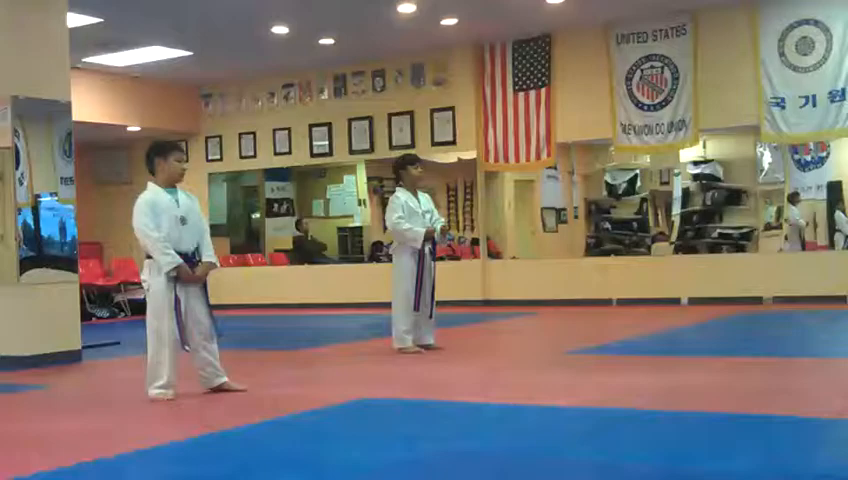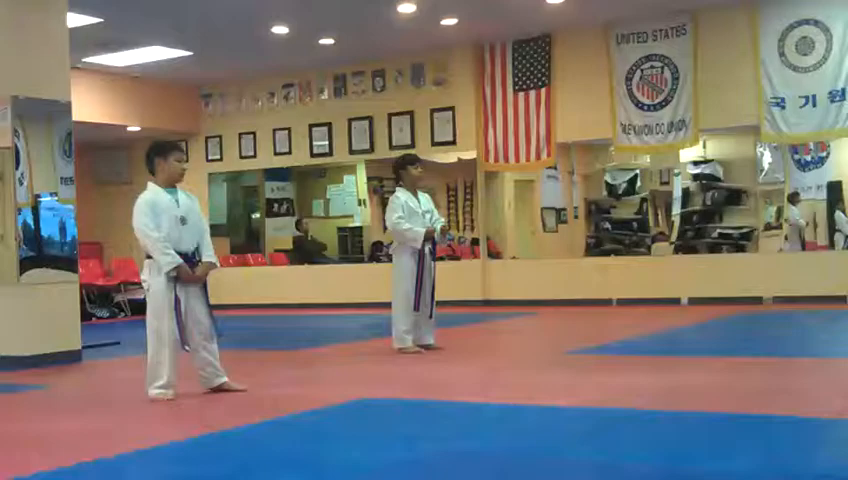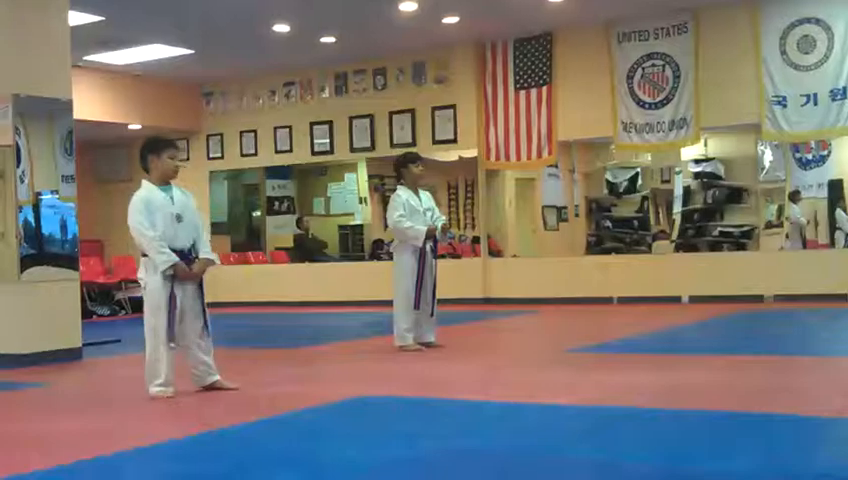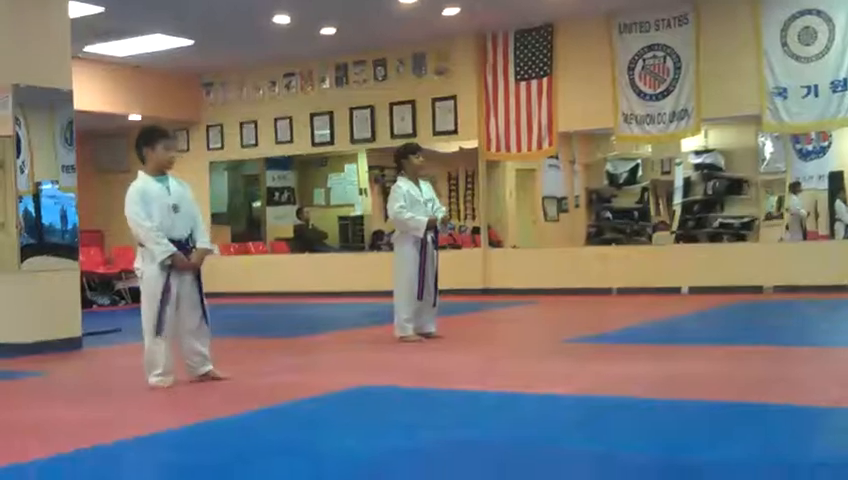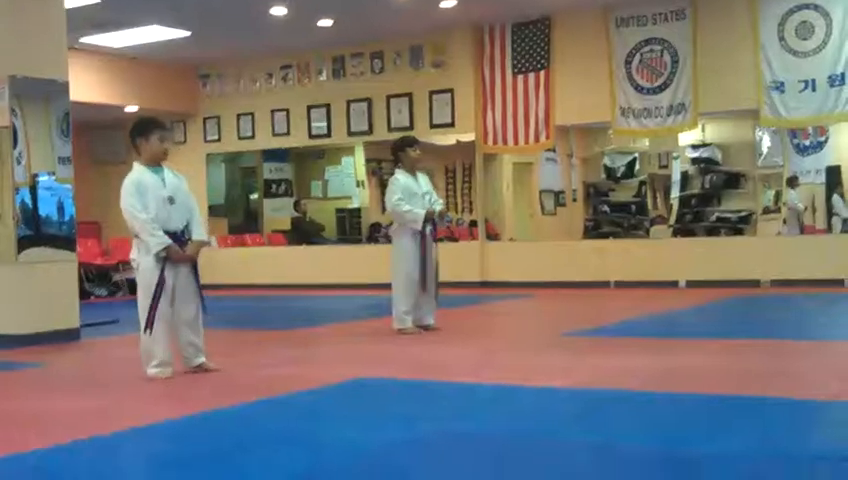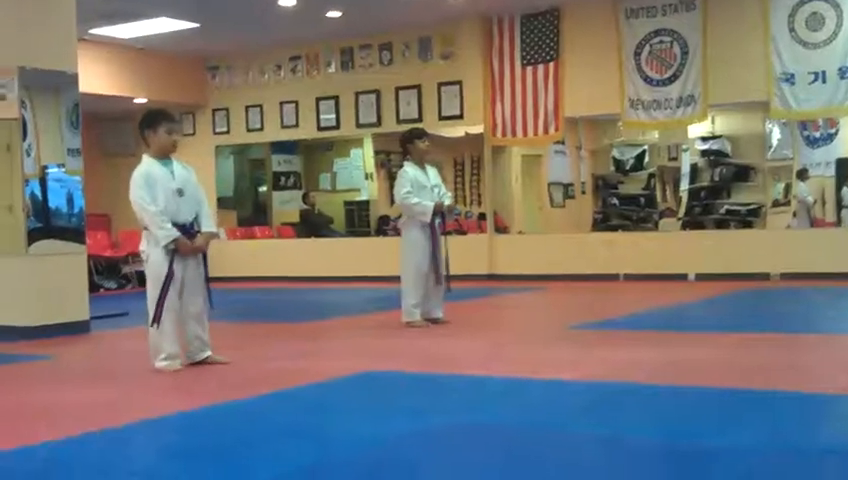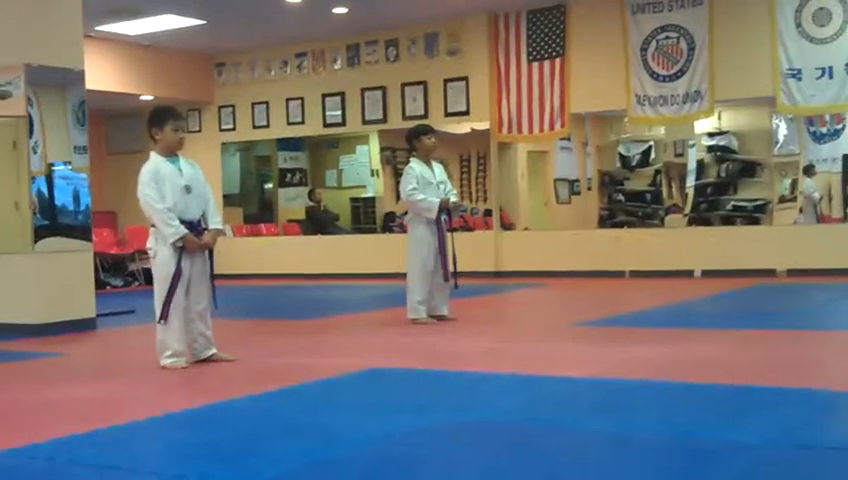
dt=0.1s
person 1, frame 1
left shoulder: (189, 200)
right shoulder: (147, 200)
left elbow: (203, 232)
right elbow: (152, 239)
left wrist: (206, 262)
right wrist: (178, 267)
left hip: (193, 271)
right hip: (163, 273)
left knee: (203, 328)
right knee: (163, 333)
left ankle: (215, 379)
right ankle: (161, 387)
person 1, frame 2
left shoulder: (189, 199)
right shoulder: (147, 201)
left elbow: (203, 232)
right elbow: (151, 239)
left wrist: (206, 262)
right wrist: (178, 267)
left hip: (193, 271)
right hip: (163, 274)
left knee: (203, 327)
right knee: (163, 333)
left ankle: (215, 379)
right ankle: (161, 387)
person 1, frame 3
left shoulder: (184, 196)
right shoulder: (142, 199)
left elbow: (199, 229)
right elbow: (147, 237)
left wrist: (204, 259)
right wrist: (174, 265)
left hip: (189, 269)
right hip: (159, 271)
left knee: (198, 327)
right knee: (161, 330)
left ankle: (208, 377)
right ankle: (161, 385)
person 1, frame 4
left shoulder: (181, 186)
right shoulder: (138, 189)
left elbow: (196, 219)
right elbow: (144, 228)
left wrist: (201, 249)
right wrist: (172, 255)
left hip: (187, 259)
right hip: (156, 262)
left knee: (194, 316)
right knee: (158, 320)
left ankle: (202, 367)
right ankle: (159, 374)
person 1, frame 5
left shoulder: (176, 178)
right shoulder: (134, 181)
left elbow: (192, 210)
right elbow: (139, 220)
left wrist: (197, 241)
right wrist: (167, 247)
left hip: (183, 250)
right hip: (152, 253)
left knee: (189, 309)
right knee: (156, 313)
left ankle: (195, 359)
right ankle: (158, 366)
person 1, frame 6
left shoulder: (185, 170)
right shoulder: (143, 173)
left elbow: (201, 202)
right elbow: (148, 212)
left wrist: (206, 233)
right wrist: (176, 240)
left hip: (192, 243)
right hip: (161, 246)
left knee: (196, 302)
right knee: (164, 305)
left ankle: (199, 352)
right ankle: (167, 358)
person 1, frame 7
left shoulder: (192, 167)
right shoulder: (150, 170)
left elbow: (207, 199)
right elbow: (156, 209)
left wrist: (213, 230)
right wrist: (184, 237)
left hip: (198, 240)
right hip: (169, 243)
left knee: (200, 301)
right knee: (171, 302)
left ankle: (203, 350)
right ankle: (173, 356)
person 2, frame 1
left shoulder: (425, 198)
right shoulder: (398, 199)
left elbow: (436, 219)
right elbow: (395, 225)
left wrist: (440, 229)
right wrist: (422, 233)
left hip: (425, 253)
right hip: (406, 253)
left knee: (427, 297)
right knee: (406, 297)
left ankle: (424, 339)
right ankle: (404, 341)
person 2, frame 2
left shoulder: (425, 198)
right shoulder: (397, 198)
left elbow: (435, 219)
right elbow: (395, 225)
left wrist: (440, 229)
right wrist: (422, 233)
left hip: (425, 253)
right hip: (406, 253)
left knee: (427, 297)
right knee: (406, 297)
left ankle: (425, 338)
right ankle: (404, 341)
person 2, frame 3
left shoulder: (426, 196)
right shoulder: (399, 197)
left elbow: (436, 217)
right elbow: (396, 223)
left wrist: (441, 227)
right wrist: (423, 232)
left hip: (426, 251)
right hip: (407, 251)
left knee: (428, 294)
right knee: (407, 295)
left ankle: (425, 336)
right ankle: (405, 339)
person 2, frame 4
left shoulder: (427, 187)
right shoulder: (399, 188)
left elbow: (437, 208)
right elbow: (397, 214)
left wrist: (441, 218)
right wrist: (424, 223)
left hip: (426, 241)
right hip: (409, 242)
left knee: (429, 285)
right knee: (408, 285)
left ankle: (425, 327)
right ankle: (405, 330)
person 2, frame 5
left shoulder: (424, 179)
right shoulder: (397, 180)
left elbow: (434, 200)
right elbow: (395, 207)
left wrist: (439, 211)
right wrist: (422, 215)
left hip: (424, 234)
right hip: (406, 234)
left knee: (427, 277)
right knee: (406, 278)
left ankle: (424, 319)
right ankle: (404, 322)
person 2, frame 6
left shoulder: (433, 172)
right shoulder: (406, 173)
left elbow: (443, 193)
right elbow: (404, 199)
left wrist: (447, 205)
right wrist: (431, 207)
left hip: (432, 226)
right hip: (415, 227)
left knee: (435, 270)
right knee: (415, 270)
left ankle: (432, 312)
right ankle: (412, 315)
person 2, frame 7
left shoulder: (439, 168)
right shoulder: (412, 169)
left elbow: (449, 190)
right elbow: (409, 196)
left wrist: (452, 202)
right wrist: (437, 204)
left hip: (438, 223)
right hip: (421, 224)
left knee: (440, 268)
right knee: (421, 267)
left ankle: (438, 309)
right ankle: (418, 312)
